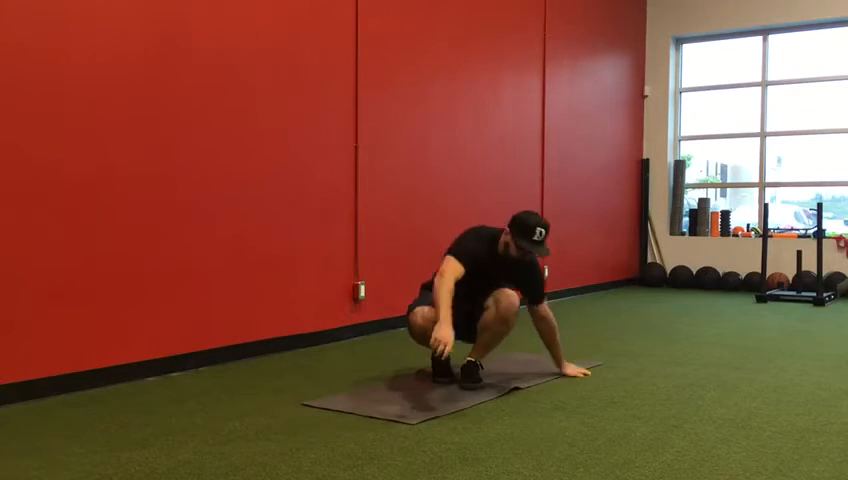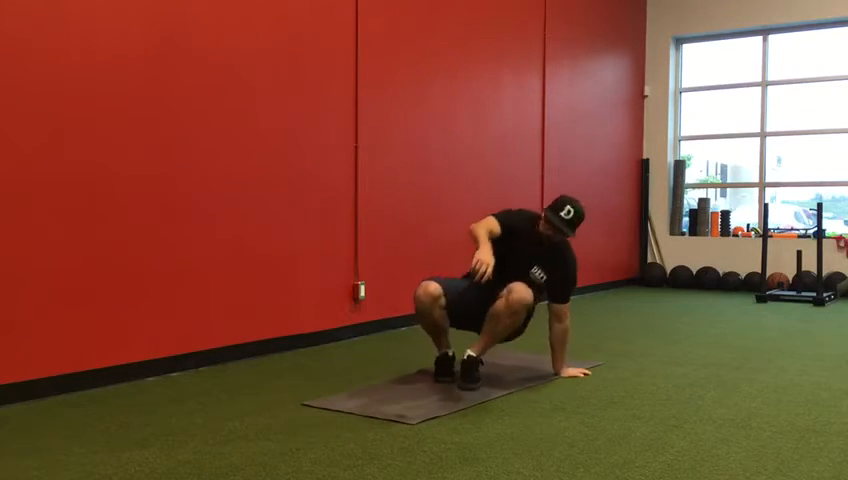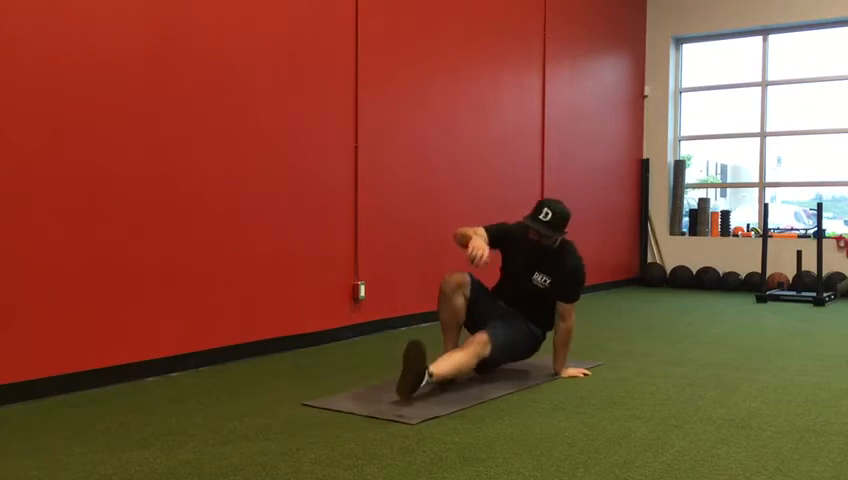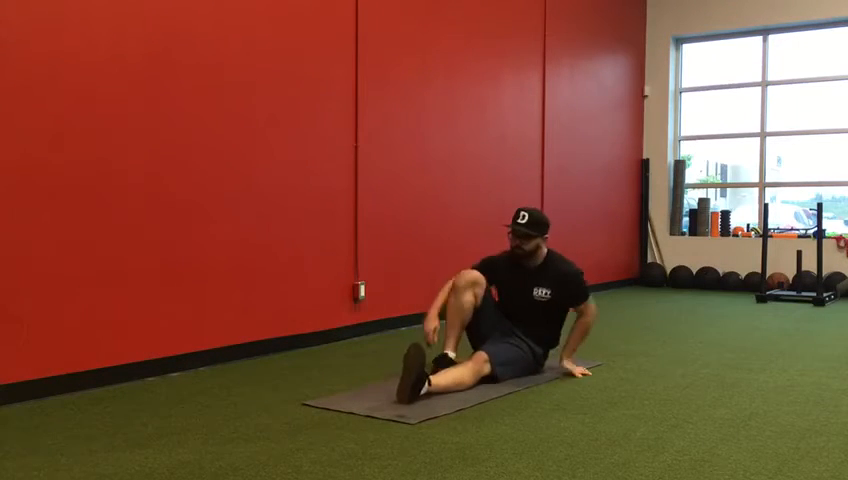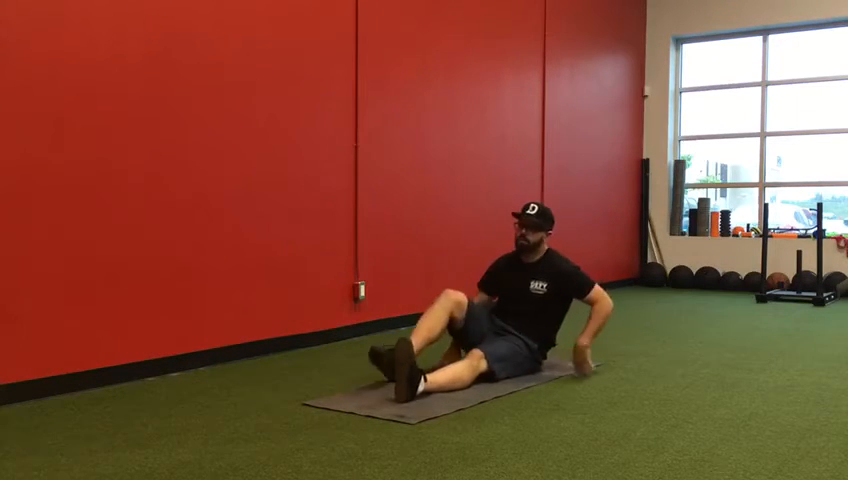
dt=0.4s
person 1, frame 1
left shoulder: (528, 267)
right shoulder: (477, 241)
left elbow: (541, 315)
right elbow: (445, 277)
left wrist: (561, 363)
right wrist: (444, 324)
left hip: (480, 307)
right hip: (448, 301)
left knee: (508, 301)
right knee: (421, 320)
left ankle: (472, 362)
right ankle: (440, 356)
person 1, frame 2
left shoulder: (564, 261)
right shoulder: (519, 220)
left elbow: (559, 317)
right elbow: (480, 227)
left wrist: (560, 368)
right wrist: (485, 248)
left hip: (506, 313)
right hip: (476, 288)
left knee: (520, 295)
right knee: (426, 292)
left ankle: (473, 357)
right ankle: (445, 355)
person 1, frame 3
left shoulder: (570, 264)
right shoulder: (516, 233)
left elbow: (564, 318)
right elbow: (460, 234)
left wrist: (560, 368)
right wrist: (476, 239)
left hip: (527, 328)
right hip: (495, 306)
left knee: (479, 343)
right knee: (454, 281)
left ankle: (424, 375)
right ankle: (449, 356)
person 1, frame 4
left shoulder: (564, 273)
right shoulder: (500, 263)
left elbow: (588, 313)
right elbow: (456, 283)
left wrist: (567, 358)
right wrist: (433, 314)
left hip: (529, 345)
left knee: (481, 362)
right knee: (470, 278)
left ankle: (424, 384)
right ankle: (448, 357)
person 1, frame 5
left shoulder: (561, 271)
right shoulder: (504, 264)
left elbow: (604, 304)
right elbow: (480, 302)
left wrist: (583, 345)
right wrist: (456, 342)
left hip: (524, 345)
right hip: (491, 326)
left knee: (477, 359)
right knee: (452, 298)
left ankle: (418, 384)
right ankle: (402, 358)
